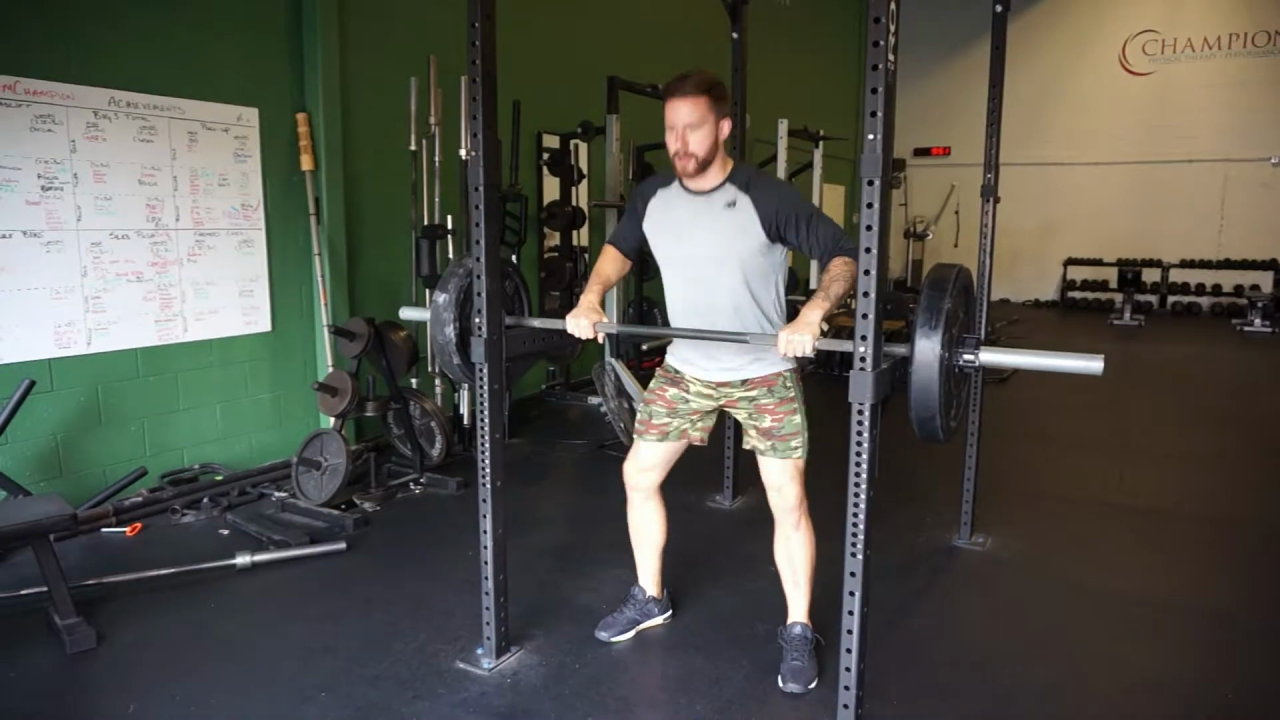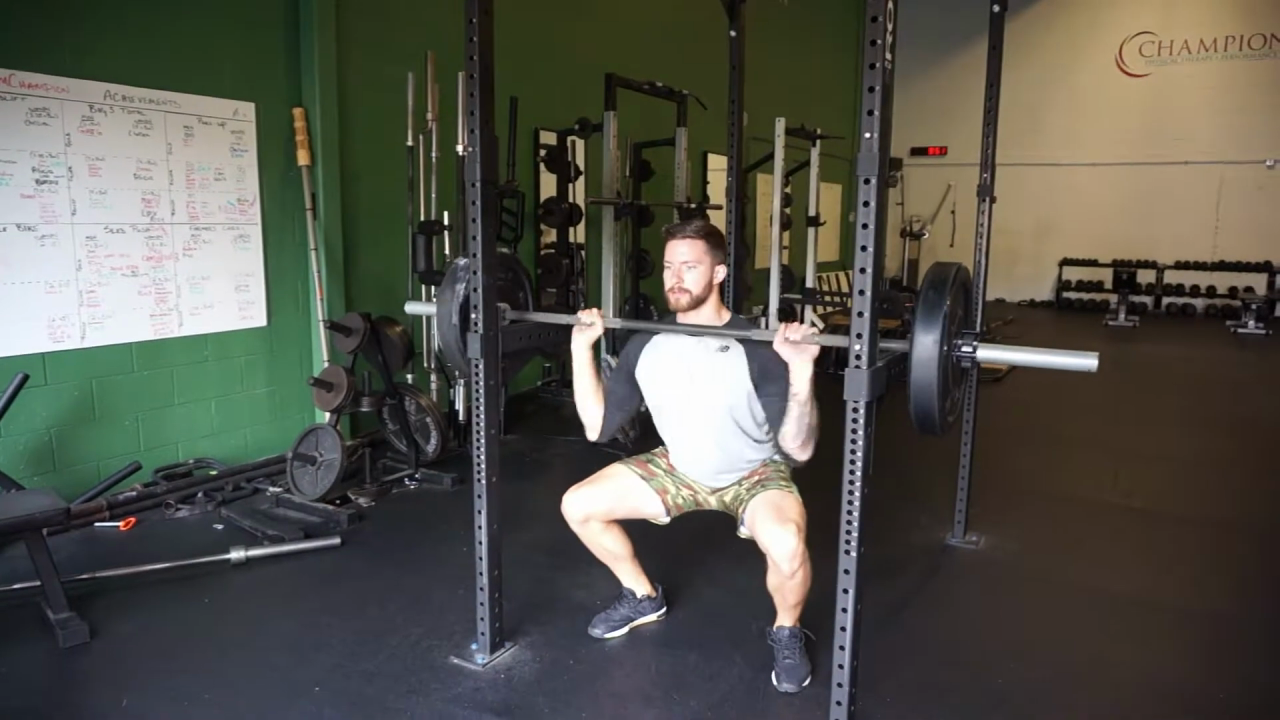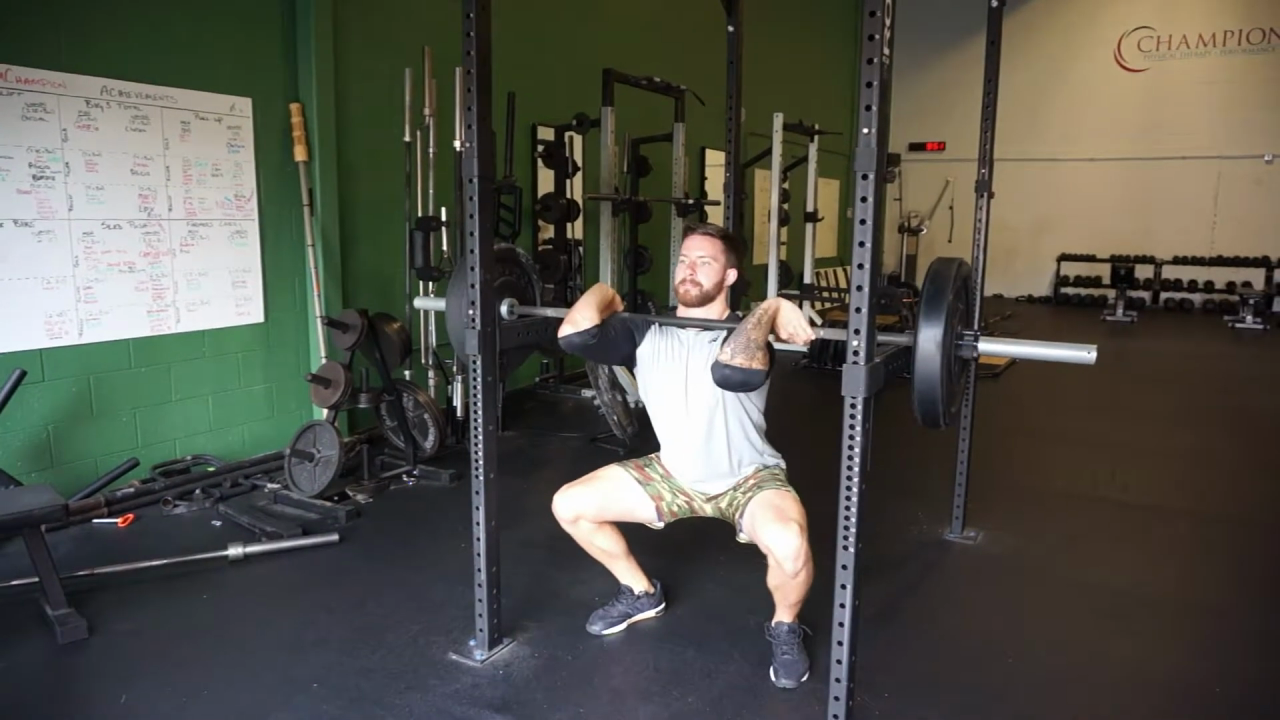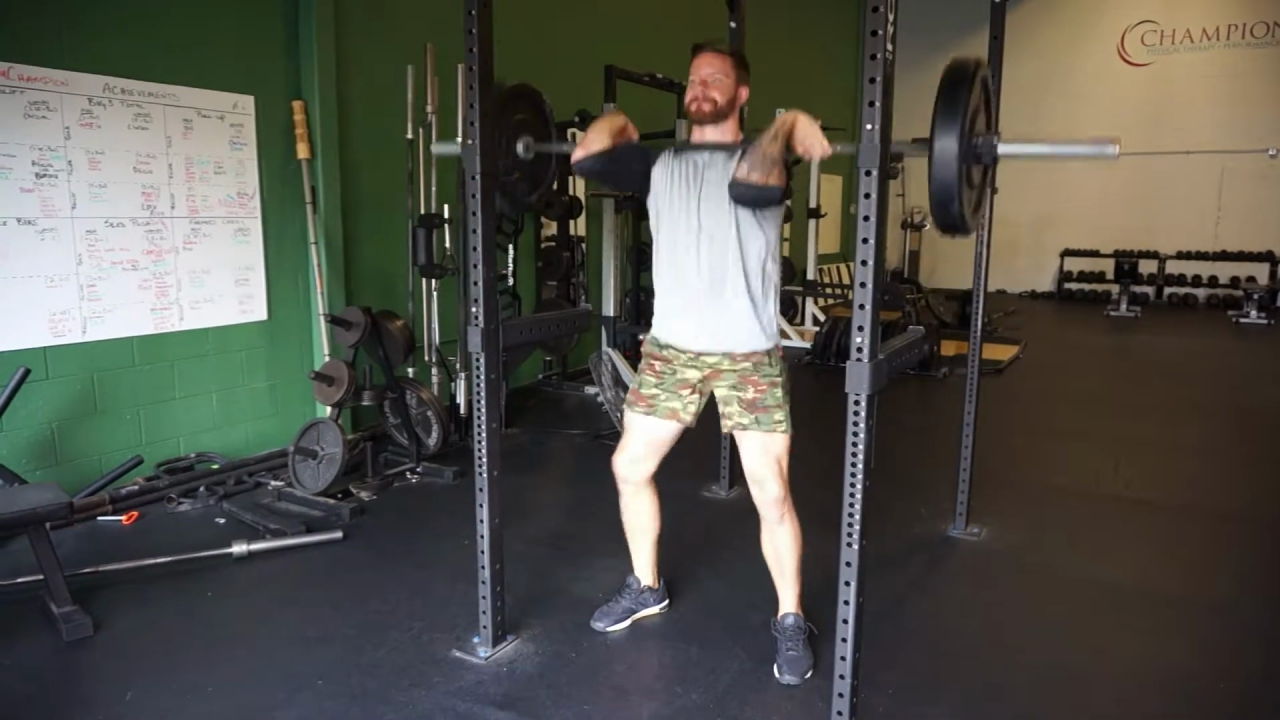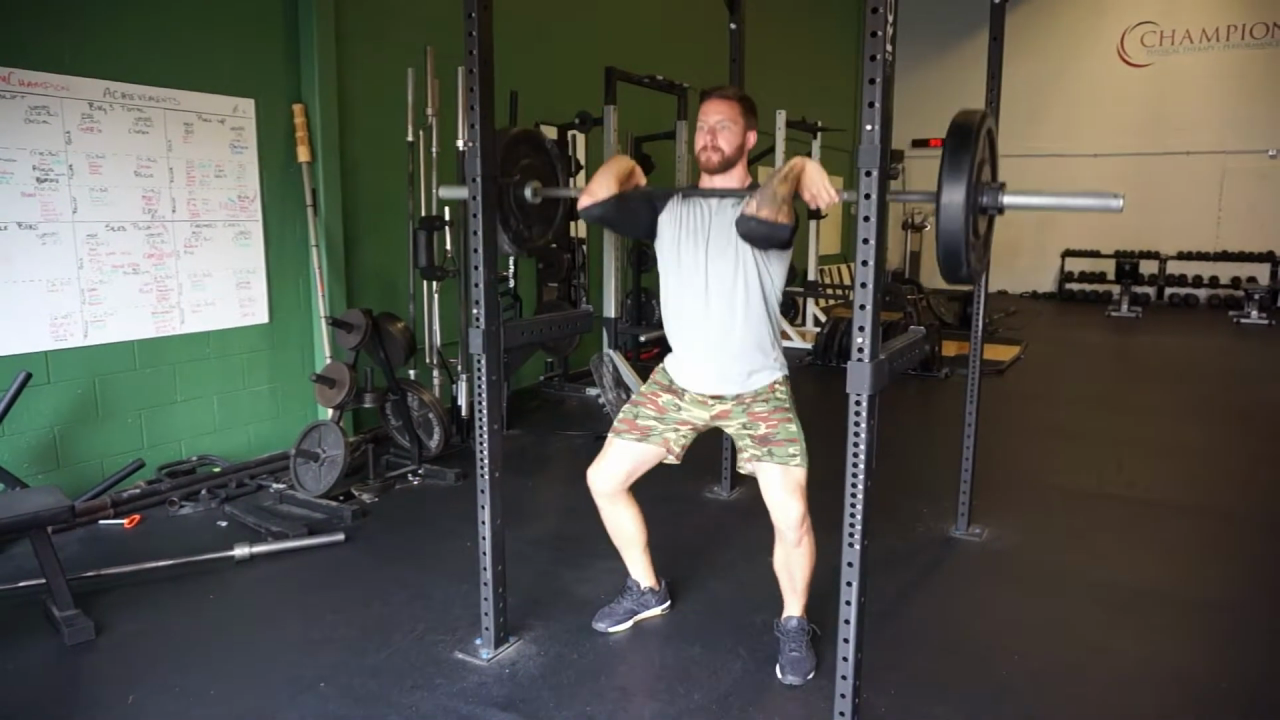
dt=1s
person 1, frame 1
left shoulder: (765, 196)
right shoulder: (653, 196)
left elbow: (843, 253)
right elbow: (620, 248)
left wrist: (812, 313)
right wrist: (590, 299)
left hip: (762, 369)
right hip: (687, 365)
left knee: (787, 500)
right knee: (639, 475)
left ankle: (798, 632)
right ankle: (649, 598)
person 1, frame 2
left shoulder: (755, 350)
right shoulder: (645, 345)
left elbow: (799, 449)
right elbow: (598, 428)
left wrist: (801, 365)
right wrist: (582, 345)
left hip: (753, 473)
right hip: (679, 468)
left knee: (785, 544)
right knee: (578, 506)
left ankle: (786, 633)
right ankle: (643, 597)
person 1, frame 3
left shoulder: (745, 338)
right shoulder: (647, 334)
left elbow: (733, 373)
right elbow: (574, 335)
left wrist: (771, 309)
right wrist: (603, 293)
left hip: (747, 478)
right hip: (673, 474)
left knee: (788, 544)
right knee: (568, 506)
left ankle: (785, 628)
right ankle: (641, 593)
person 1, frame 4
left shoulder: (758, 159)
right shoulder: (659, 161)
left elbow: (750, 186)
right elbow: (586, 161)
left wrist: (789, 125)
right wrist: (615, 122)
left hip: (746, 354)
right hip: (669, 347)
left knee: (771, 493)
right knee: (630, 470)
left ankle: (790, 621)
right ankle: (646, 587)
person 1, frame 5
left shoulder: (769, 208)
right shoulder: (667, 206)
left elbow: (755, 221)
right elbow: (593, 205)
left wrist: (798, 170)
right wrist: (625, 165)
left hip: (754, 389)
right hip: (679, 381)
left knee: (791, 516)
right knee: (604, 479)
left ankle: (793, 624)
right ankle: (647, 589)
